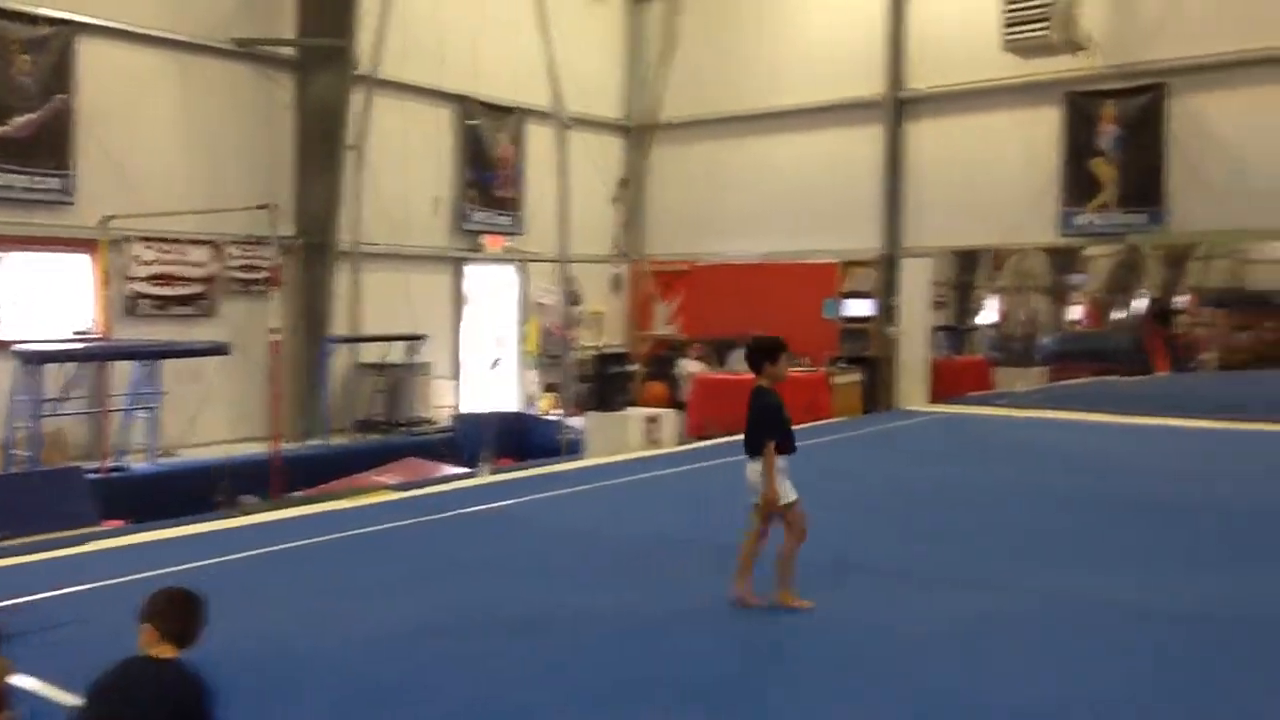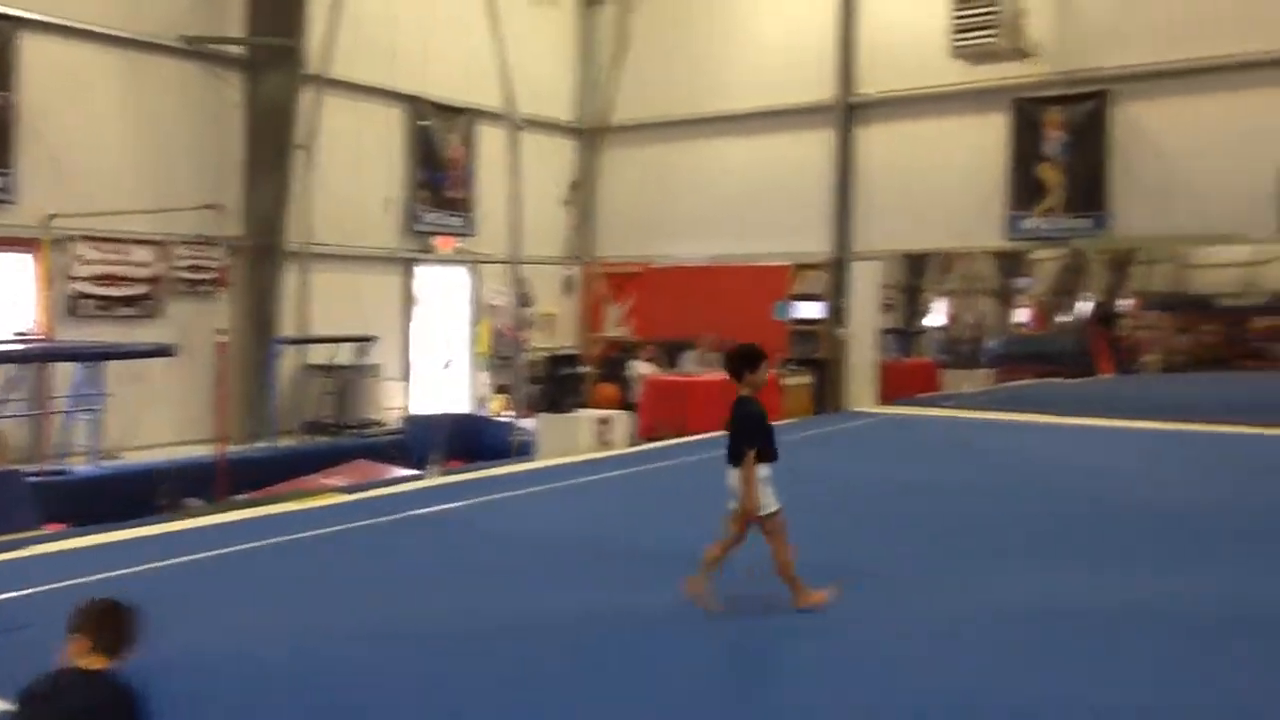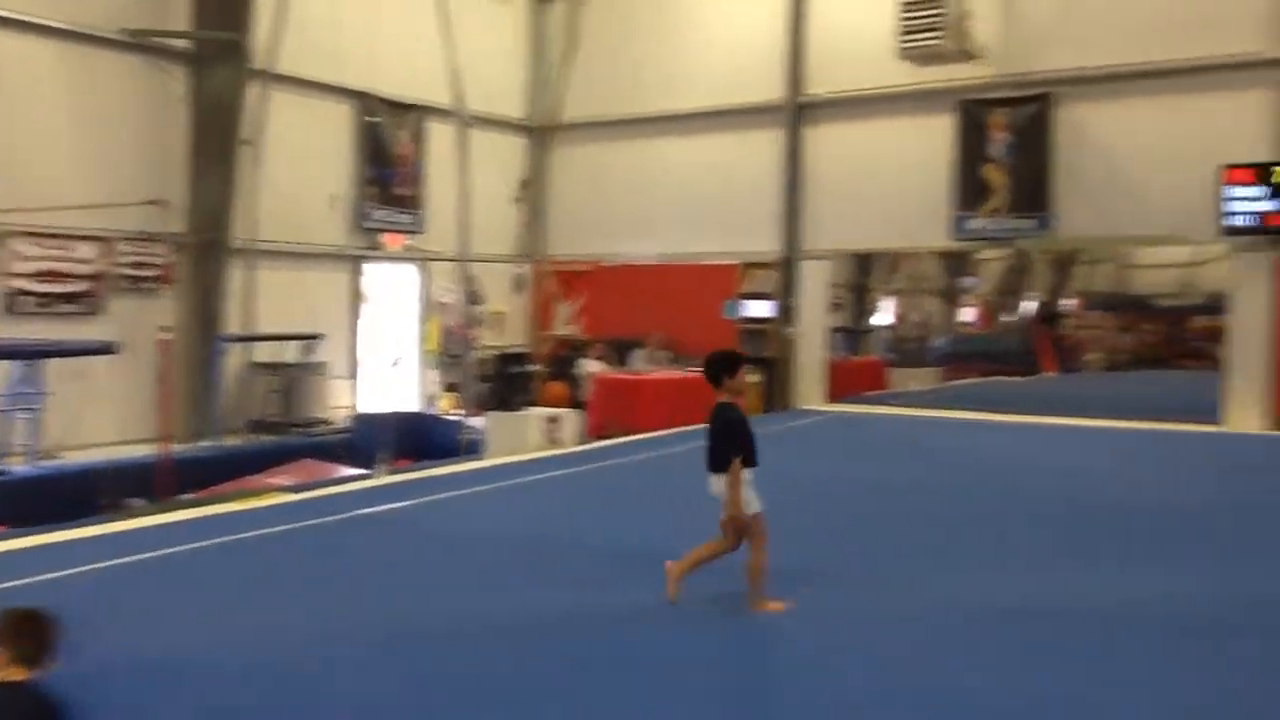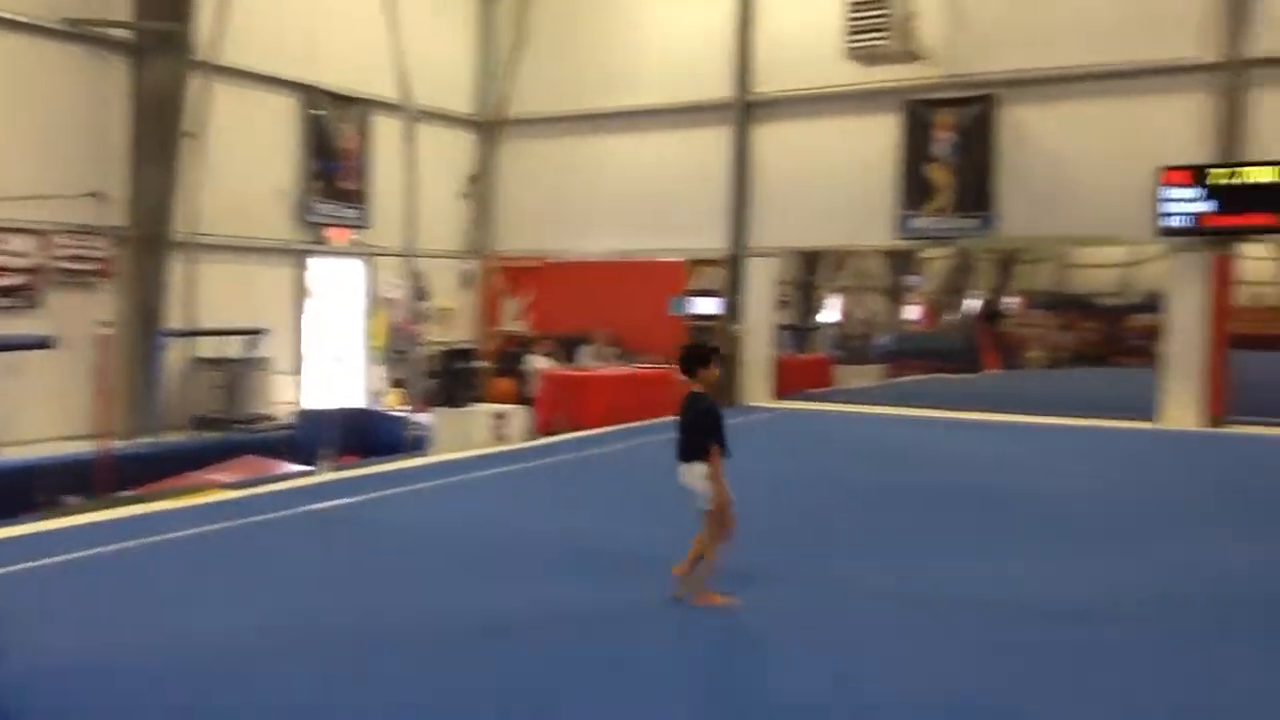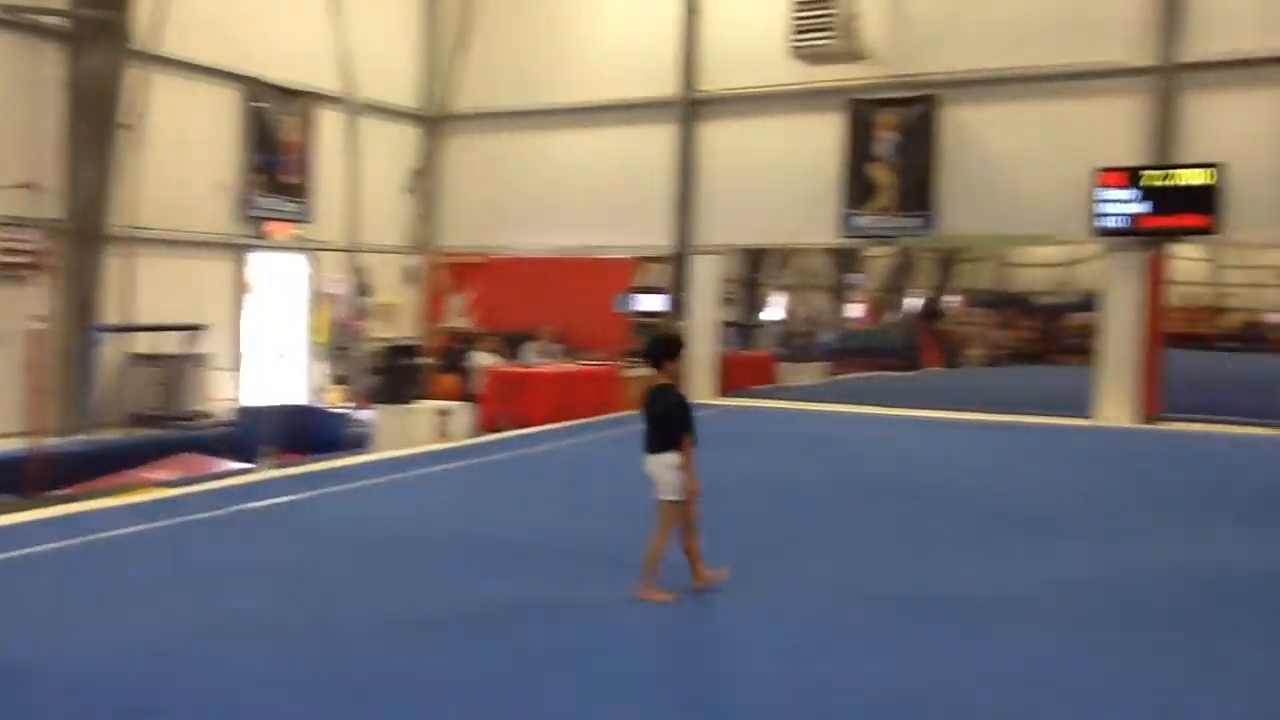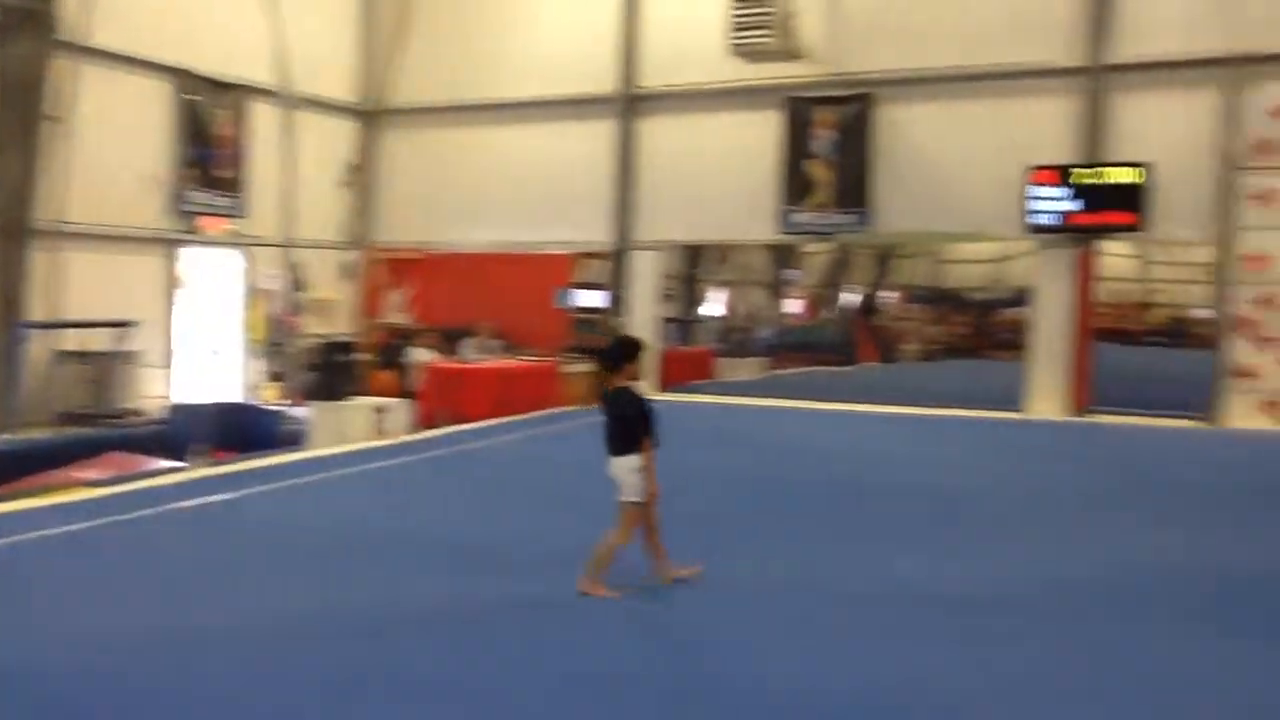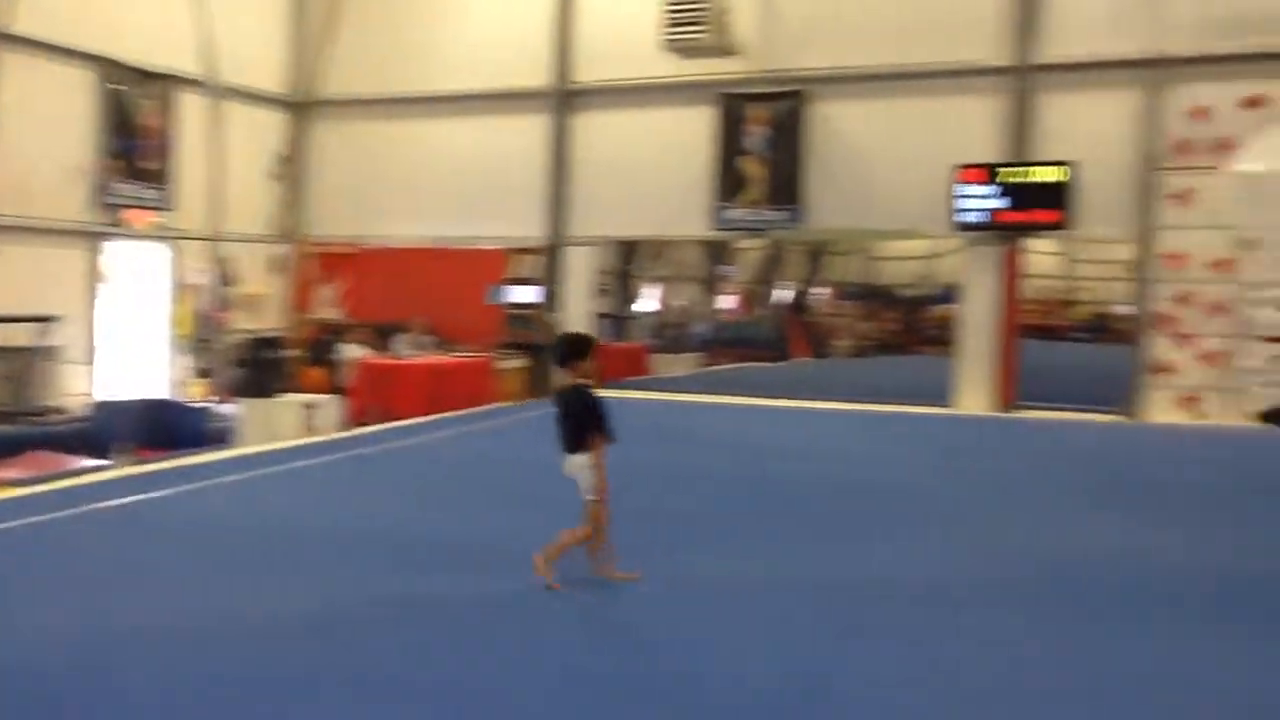
dt=0.1s
person 1, frame 1
left shoulder: (759, 395)
right shoulder: (768, 402)
right elbow: (768, 448)
right wrist: (770, 486)
left hip: (763, 470)
right hip: (769, 472)
left knee: (758, 533)
right knee: (798, 530)
left ankle: (741, 588)
right ankle: (785, 593)
person 1, frame 2
left shoulder: (741, 405)
right shoulder: (750, 411)
right elbow: (749, 456)
right wrist: (749, 496)
left hip: (742, 478)
right hip: (753, 481)
left knee: (732, 537)
right knee: (780, 540)
left ankle: (698, 583)
right ankle: (802, 596)
person 1, frame 3
left shoulder: (721, 412)
right shoulder: (733, 417)
right elbow: (734, 462)
right wrist: (735, 501)
left hip: (723, 481)
right hip: (735, 484)
left knee: (731, 541)
right knee: (758, 541)
left ankle: (679, 570)
right ankle: (759, 600)
person 1, frame 4
left shoulder: (689, 402)
right shoulder: (707, 408)
right elbow: (713, 451)
right wrist: (722, 489)
left hip: (690, 469)
right hip: (703, 472)
left knee: (722, 527)
right knee: (715, 534)
left ankle: (685, 571)
right ankle: (701, 594)
person 1, frame 5
left shoulder: (652, 394)
right shoulder: (675, 399)
right elbow: (685, 441)
right wrist: (692, 478)
left hip: (656, 459)
right hip: (669, 463)
left knee: (688, 521)
right knee: (665, 528)
left ankle: (700, 573)
right ankle: (646, 587)
person 1, frame 6
left shoulder: (610, 396)
right shoulder: (634, 401)
right elbow: (645, 444)
right wrist: (652, 480)
left hip: (619, 462)
right hip: (632, 466)
left knee: (650, 521)
right knee: (624, 529)
left ankle: (667, 570)
right ankle: (589, 579)
person 1, frame 7
left shoulder: (565, 394)
right shoulder: (586, 399)
right elbow: (594, 441)
right wrist: (601, 476)
left hip: (575, 459)
right hip: (587, 462)
left knee: (599, 519)
right knee: (594, 525)
left ankle: (605, 568)
right ankle: (546, 558)
